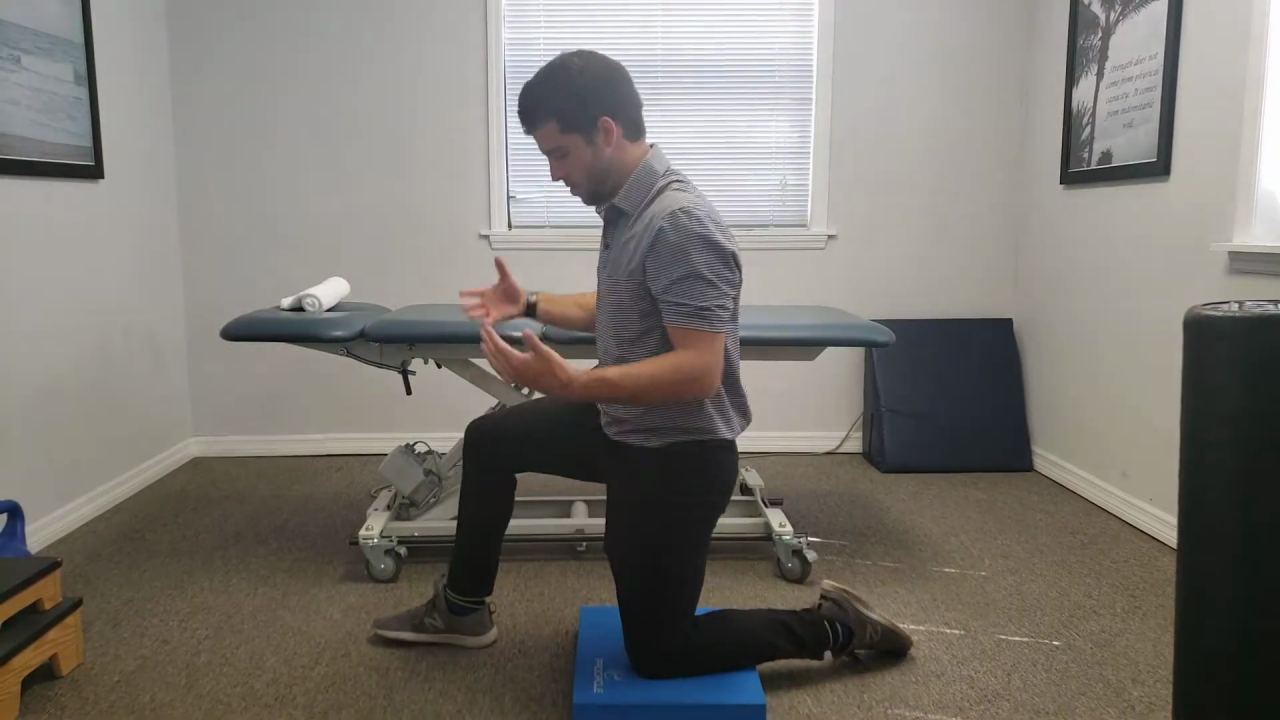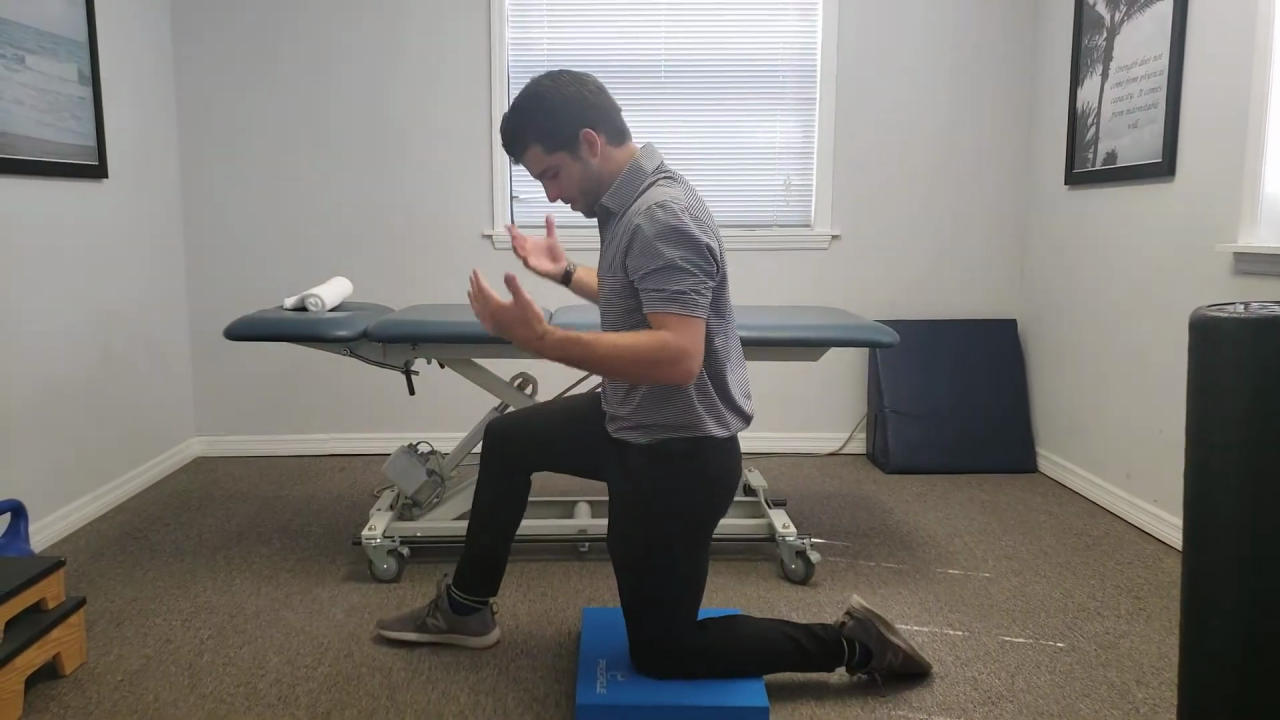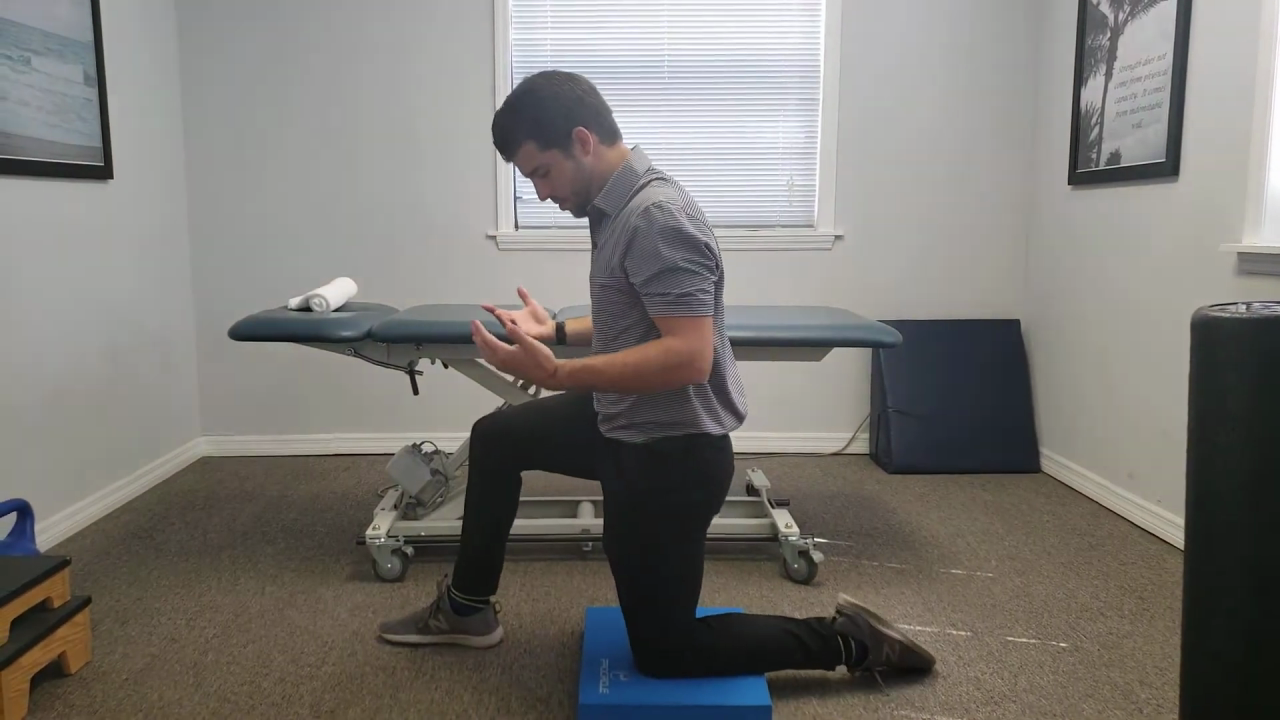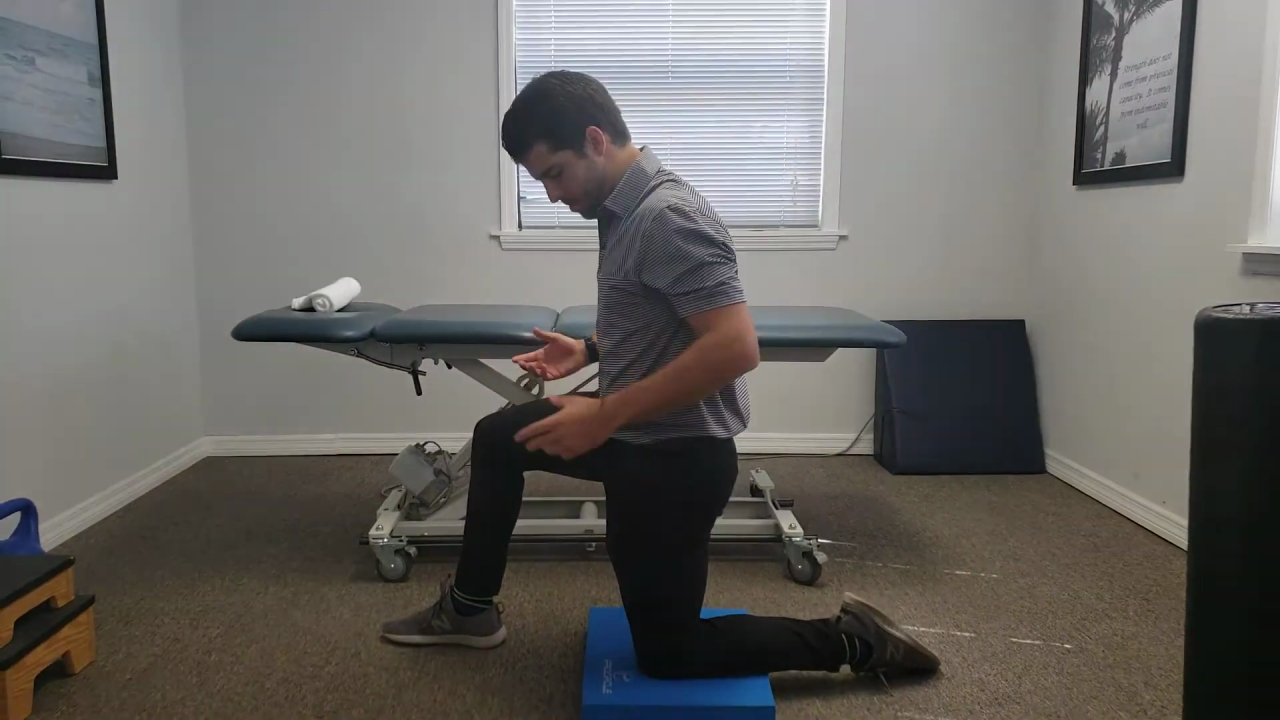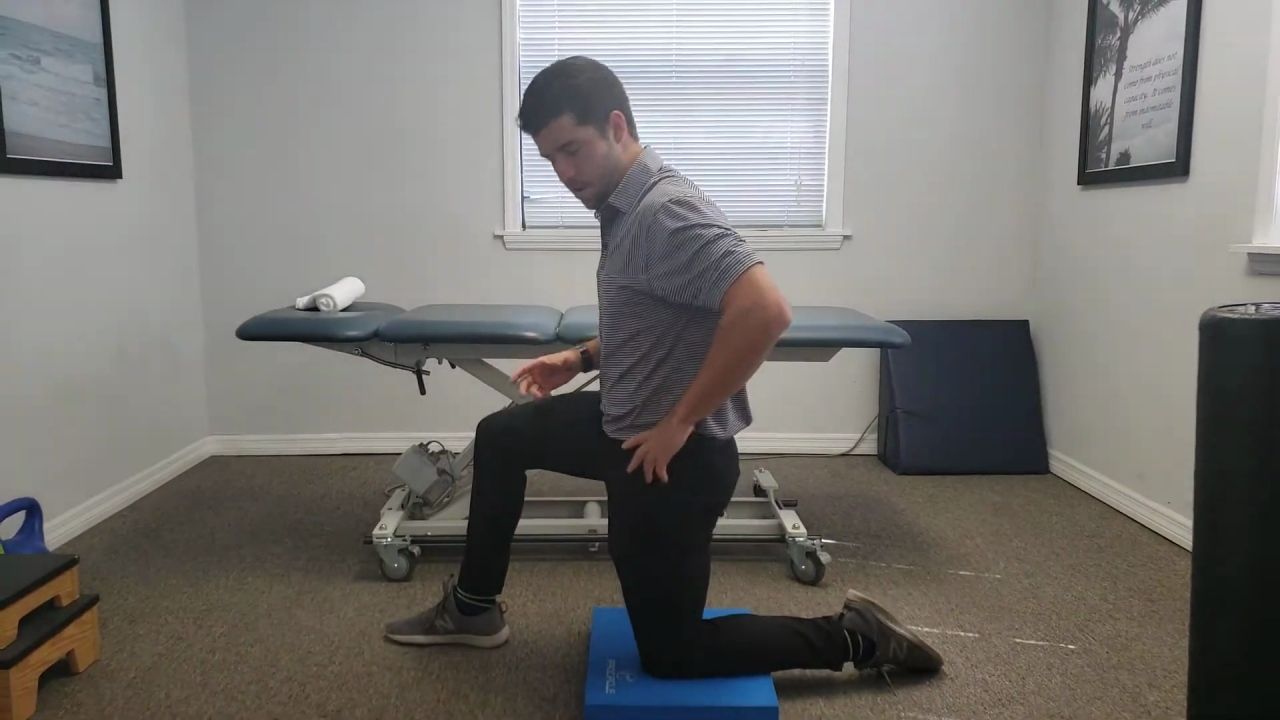
dt=0.5s
person 1, frame 1
left shoulder: (680, 224)
right shoulder: (623, 209)
left elbow: (699, 371)
left wrist: (573, 385)
right wrist: (531, 306)
left hip: (679, 458)
right hip: (623, 428)
left knee: (657, 652)
right knee: (490, 439)
left ankle: (831, 626)
right ankle: (463, 608)
person 1, frame 2
left shoulder: (661, 217)
right shoulder: (635, 200)
left elbow: (678, 356)
left wrist: (547, 340)
right wrist: (565, 271)
left hip: (680, 455)
right hip: (636, 425)
left knee: (662, 650)
right knee: (506, 439)
left ankle: (849, 643)
right ankle: (466, 607)
person 1, frame 3
left shoulder: (657, 218)
right shoulder: (619, 206)
left elbow: (688, 356)
left wrist: (556, 374)
right wrist: (554, 330)
left hip: (673, 453)
right hip: (627, 426)
left knee: (663, 650)
right knee: (495, 438)
left ankle: (844, 639)
right ankle: (466, 608)
person 1, frame 4
left shoulder: (667, 217)
right shoulder: (628, 207)
left elbow: (734, 345)
left wrist: (601, 416)
right wrist: (589, 350)
left hip: (674, 455)
right hip: (636, 430)
left knee: (667, 651)
right knee: (498, 438)
left ankle: (850, 639)
right ankle: (469, 608)
person 1, frame 5
left shoulder: (667, 212)
right shoulder: (627, 206)
left elbow: (765, 311)
left wrist: (681, 423)
right wrist: (581, 359)
left hip: (675, 458)
right hip: (627, 425)
left knee: (670, 653)
right knee: (500, 437)
left ankle: (851, 635)
right ankle: (473, 609)
